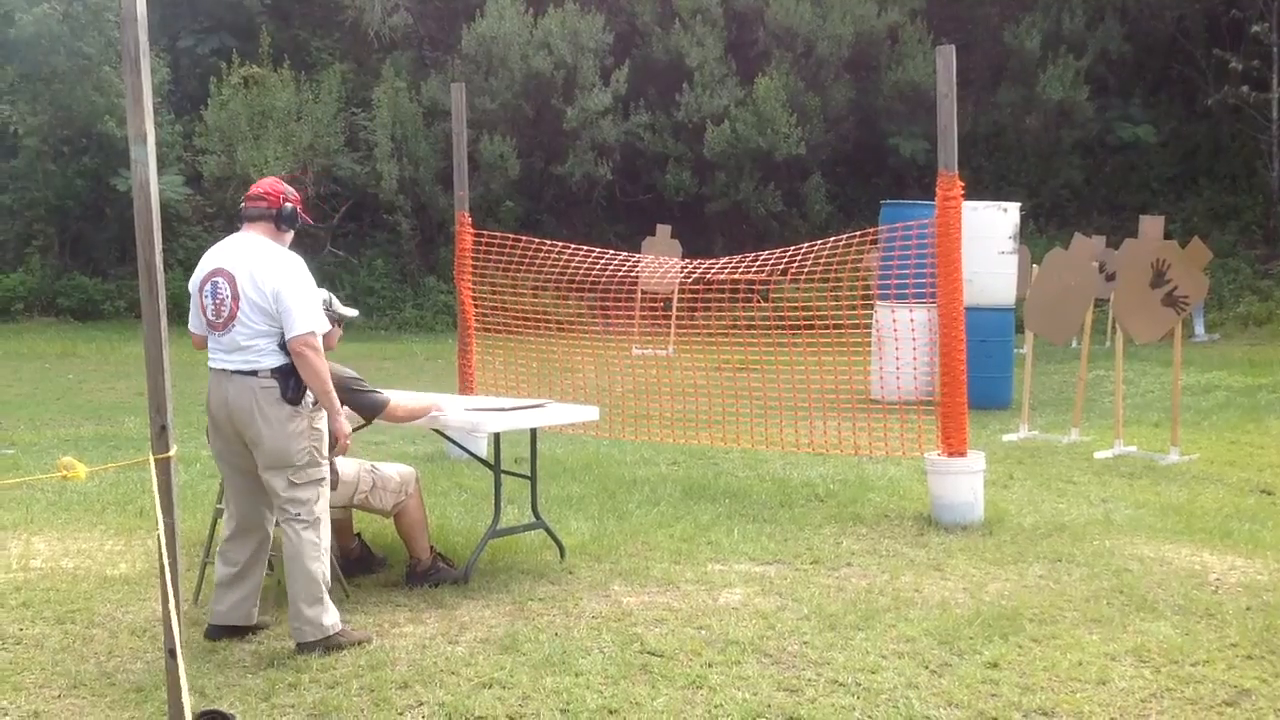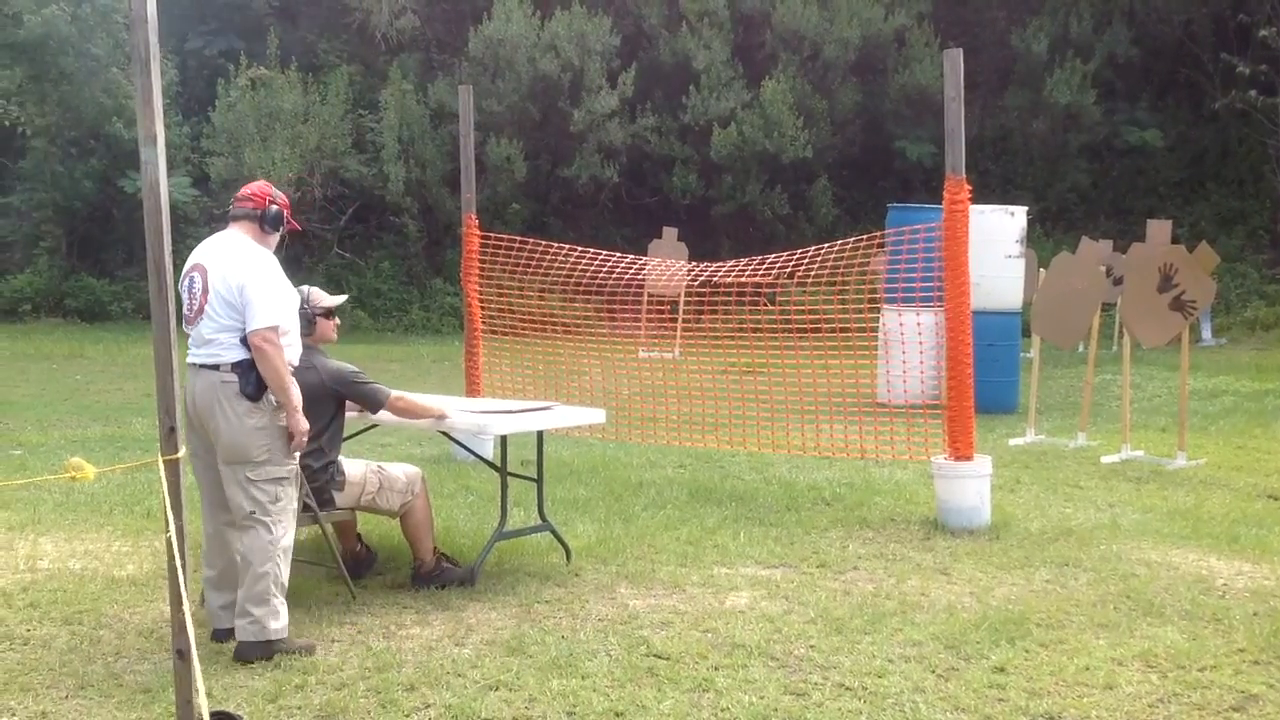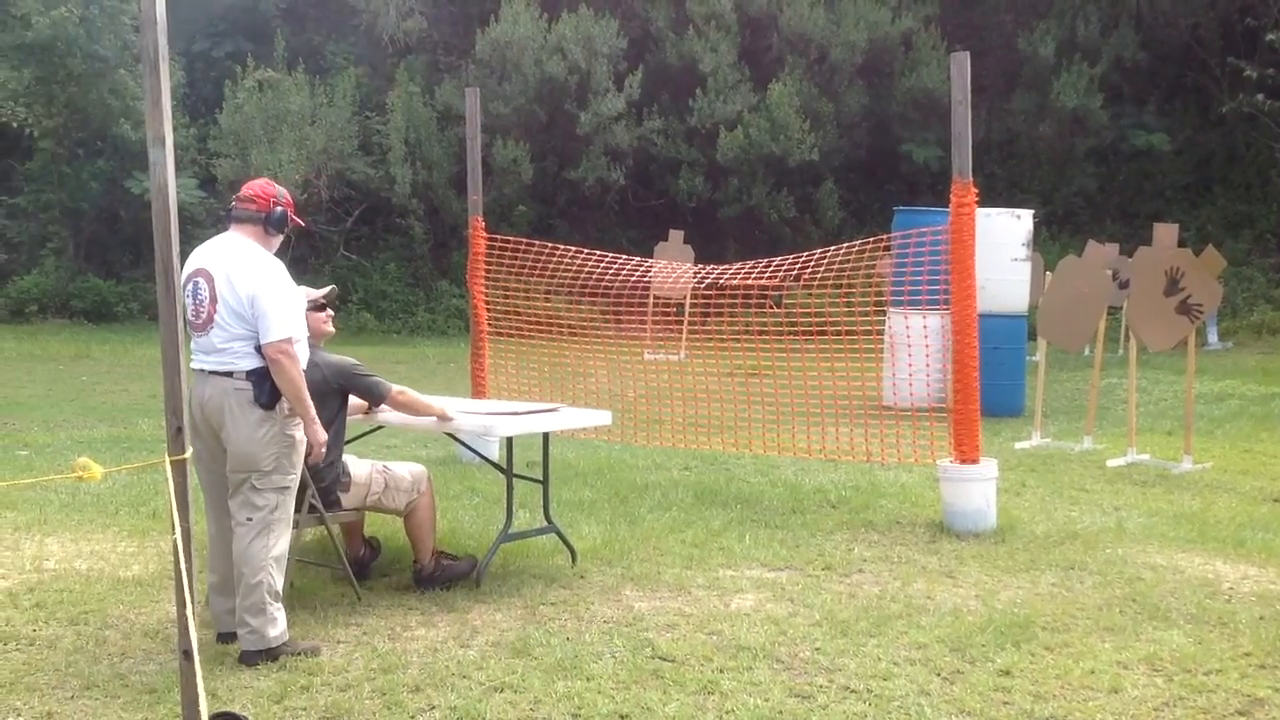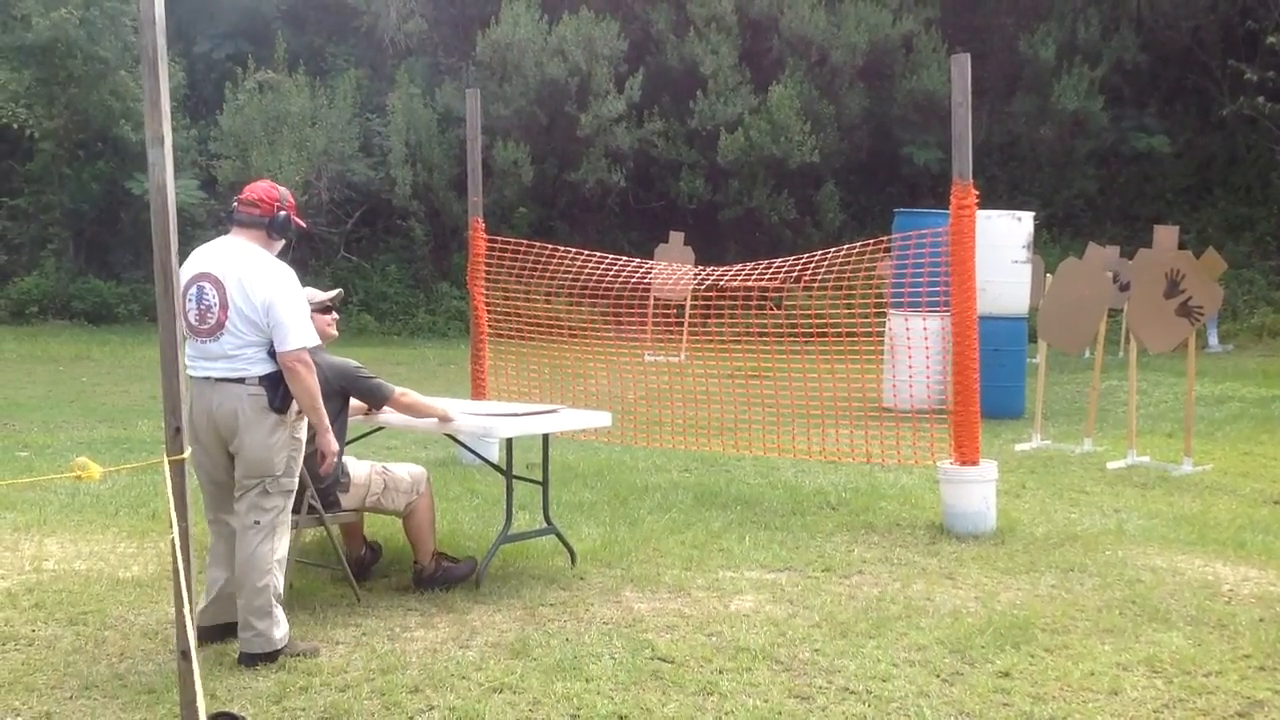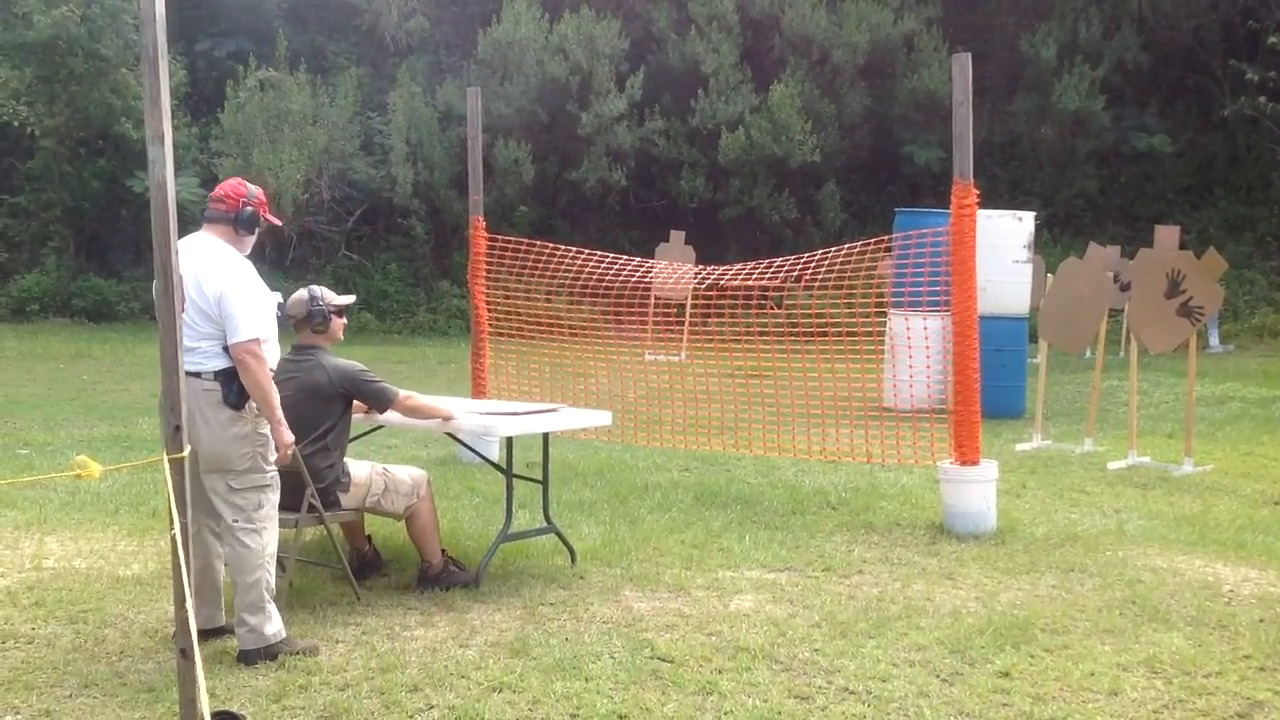
dt=0.5s
person 1, frame 1
left shoulder: (210, 260)
right shoulder: (282, 264)
left elbow: (199, 338)
right elbow: (303, 347)
right wrist: (335, 413)
left hip: (222, 391)
right hip: (274, 397)
left knee: (245, 511)
right knee: (304, 513)
left ankle: (229, 615)
right ankle: (316, 628)
person 1, frame 2
left shoulder: (201, 255)
right shoulder: (255, 260)
right elbow: (263, 341)
right wrist: (292, 409)
left hip: (199, 384)
right hip: (244, 393)
left knee: (222, 512)
right knee: (266, 513)
left ankle: (226, 617)
right ankle: (261, 632)
person 1, frame 3
left shoulder: (199, 258)
right shoulder: (263, 268)
right elbow: (279, 354)
right wrist: (310, 421)
left hip: (204, 390)
right hip: (253, 400)
left knee: (225, 516)
right knee: (261, 521)
left ankle: (230, 619)
right ankle: (262, 637)
person 1, frame 4
left shoulder: (196, 261)
right shoulder: (272, 275)
right elbow: (295, 362)
right wrist: (323, 430)
left hip: (202, 396)
right hip: (258, 404)
left knee: (224, 517)
right knee: (262, 524)
left ankle: (218, 616)
right ankle: (262, 641)
person 1, frame 5
left shoulder: (177, 254)
right shoulder: (232, 269)
right elbow: (247, 354)
right wrist: (276, 422)
left hip: (181, 393)
right hip: (225, 401)
left knee: (198, 516)
right knee: (249, 520)
left ankle: (199, 619)
right ankle: (260, 636)
person 2, frame 1
right shoulder: (332, 374)
right elbow: (395, 411)
right wrist: (433, 404)
left knee: (342, 465)
right knee: (405, 480)
left ankle: (352, 555)
right ankle: (424, 567)
person 2, frame 2
right shoulder: (332, 372)
right elbow: (397, 403)
left wrist: (358, 402)
right wrist: (437, 411)
right hip: (315, 484)
left knee: (341, 466)
right knee: (410, 480)
left ankle: (354, 556)
right ankle: (428, 568)
person 2, frame 3
right shoulder: (335, 367)
right elbow: (399, 397)
left wrist: (366, 404)
right wrist: (440, 411)
right hip: (321, 486)
left knee: (351, 464)
right knee: (416, 478)
left ankle: (358, 556)
right ankle: (429, 568)
person 2, frame 4
right shoulder: (337, 369)
right elbow: (401, 399)
left wrist: (364, 405)
right wrist: (442, 413)
right hip: (320, 488)
left knee: (351, 467)
right knee: (416, 479)
left ankle: (359, 557)
right ankle: (428, 569)
person 2, frame 5
left shoulder: (281, 368)
right shoulder: (340, 371)
right elbow: (406, 403)
left wrist: (361, 404)
right wrist: (446, 412)
left hip: (282, 486)
right hip: (319, 488)
left knee: (351, 469)
right knee: (416, 482)
left ankle: (362, 557)
right ankle: (435, 569)
